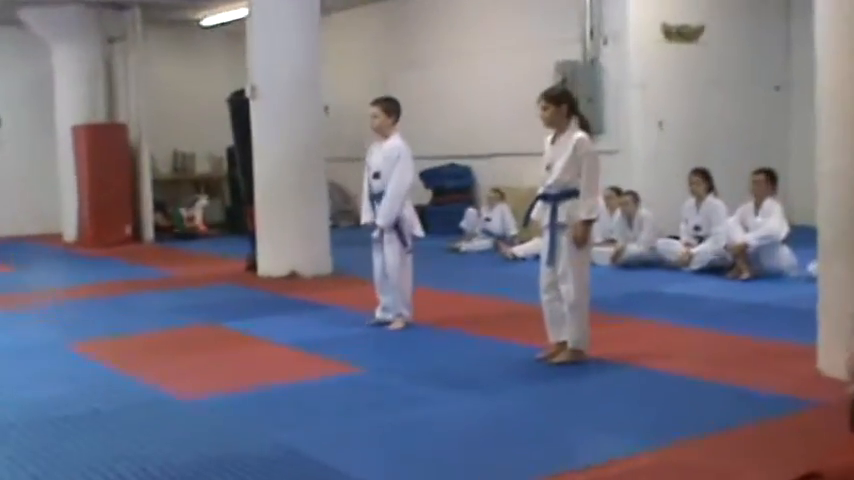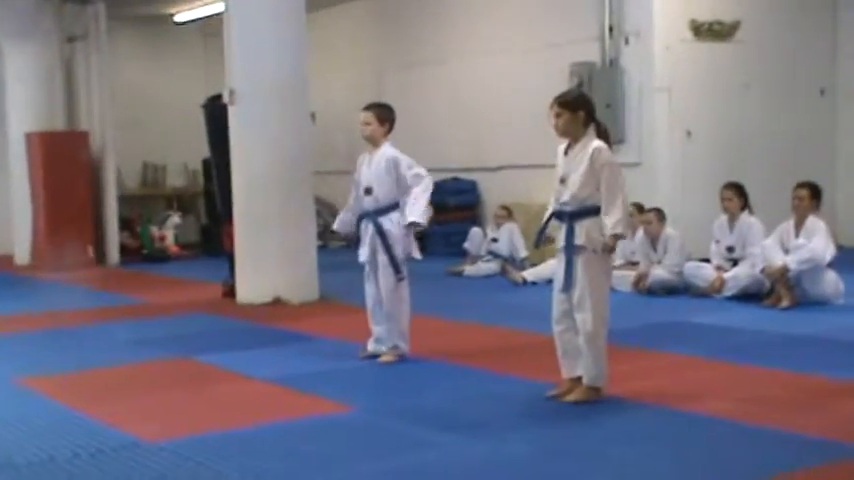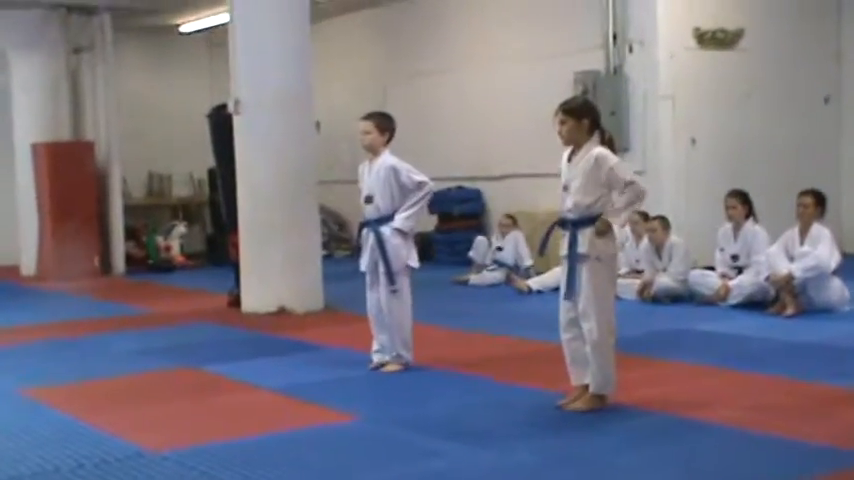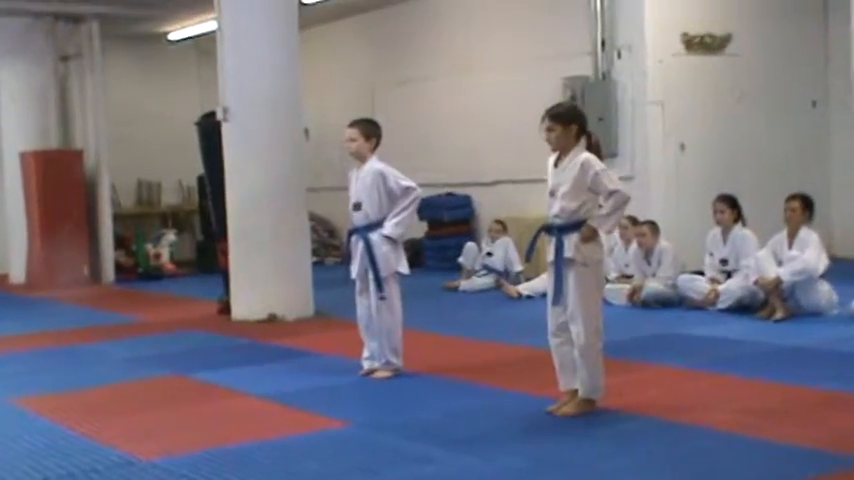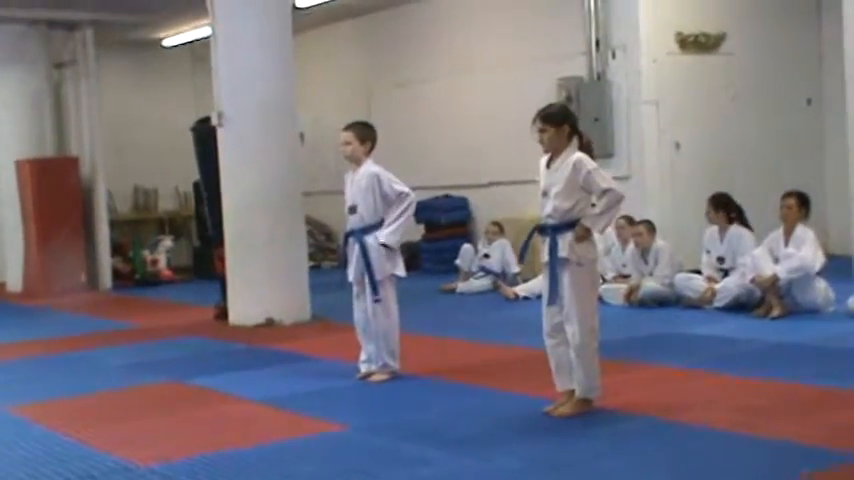
dt=0.3s
person 1, frame 1
left shoulder: (580, 140)
right shoulder: (550, 141)
left elbow: (589, 185)
left wrist: (584, 222)
right wrist: (539, 217)
left hip: (571, 217)
right hip: (552, 217)
left knee: (572, 284)
right knee: (549, 283)
left ankle: (576, 346)
right ankle: (559, 340)
person 1, frame 2
left shoulder: (597, 150)
right shoulder: (564, 151)
left elbow: (614, 194)
left wrist: (613, 232)
right wrist: (550, 225)
left hip: (590, 237)
right hip: (567, 237)
left knee: (589, 313)
right knee: (562, 312)
left ankle: (592, 382)
right ankle: (573, 376)
person 1, frame 3
left shoulder: (600, 157)
right shoulder: (568, 157)
left elbow: (634, 188)
left wrist: (610, 219)
left hip: (595, 244)
right hip: (572, 243)
left knee: (595, 321)
right knee: (570, 320)
left ankle: (599, 390)
right ankle: (581, 384)
person 1, frame 4
left shoulder: (587, 163)
right shoulder: (554, 162)
left elbow: (619, 195)
left wrist: (596, 226)
right wrist: (556, 235)
left hip: (581, 250)
right hip: (558, 249)
left knee: (584, 326)
right knee: (558, 325)
left ankle: (588, 395)
right ankle: (570, 390)
person 1, frame 5
left shoulder: (579, 162)
right shoulder: (545, 164)
left elbow: (613, 193)
left wrist: (589, 225)
right wrist: (548, 237)
left hip: (574, 250)
right hip: (552, 249)
left knee: (579, 325)
right knee: (553, 326)
left ankle: (585, 395)
right ankle: (567, 390)
person 2, frame 1
left shoulder: (399, 147)
right shoulder: (373, 149)
left elbow: (399, 186)
right elbow: (368, 184)
left wrist: (385, 218)
right wrist: (369, 215)
left hip: (395, 215)
right hip: (379, 213)
left knee: (397, 265)
right knee: (380, 266)
left ankle: (401, 313)
right ankle: (386, 311)
person 2, frame 2
left shoulder: (392, 158)
right shoulder: (363, 160)
left elbow: (422, 181)
left wrist: (413, 216)
right wrist: (344, 222)
left hip: (390, 230)
right hip: (369, 230)
left knee: (392, 290)
right knee: (374, 291)
left ankle: (396, 346)
right ankle: (379, 342)
person 2, frame 3
left shoulder: (392, 166)
right shoulder: (364, 168)
left elbow: (424, 186)
left wrist: (403, 221)
right wrist: (369, 230)
left hip: (391, 239)
right hip: (372, 238)
left knee: (393, 299)
right knee: (375, 301)
left ankle: (399, 355)
right ankle: (382, 352)
person 2, frame 4
left shoulder: (380, 171)
right shoulder: (354, 174)
left elbow: (412, 192)
left wrist: (392, 228)
right wrist: (358, 237)
left hip: (380, 245)
right hip: (361, 245)
left knee: (384, 306)
right knee: (365, 307)
left ankle: (390, 362)
right ankle: (373, 359)
person 2, frame 5
left shoulder: (375, 174)
right shoulder: (350, 177)
left elbow: (406, 198)
left wrist: (388, 237)
right wrist: (354, 240)
left hip: (375, 248)
right hip: (357, 247)
left knee: (381, 308)
right knee: (362, 310)
left ankle: (387, 364)
right ankle: (370, 362)
